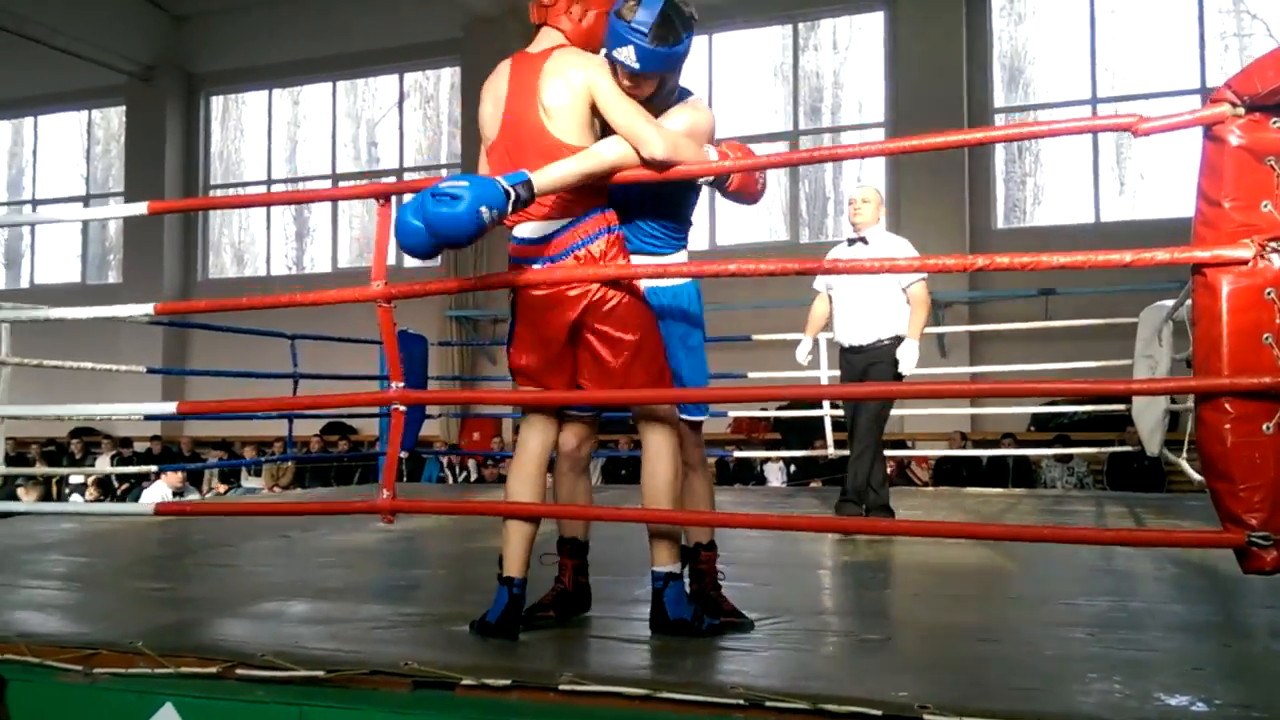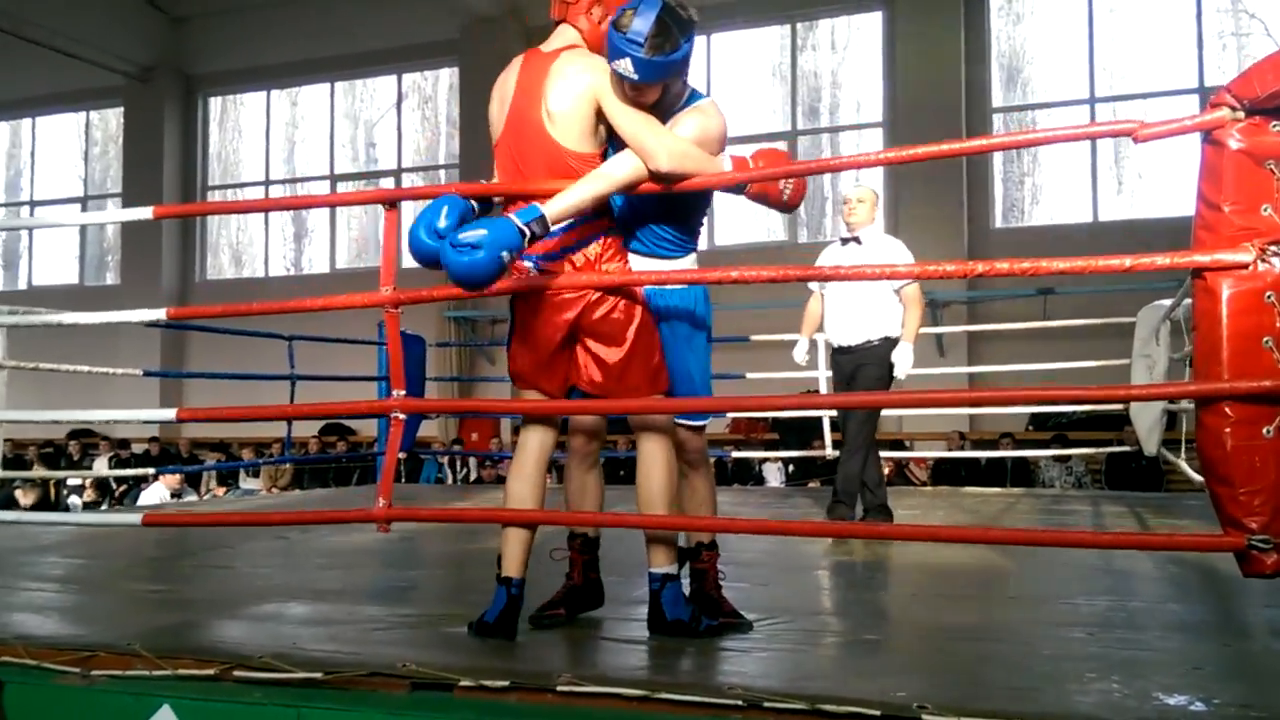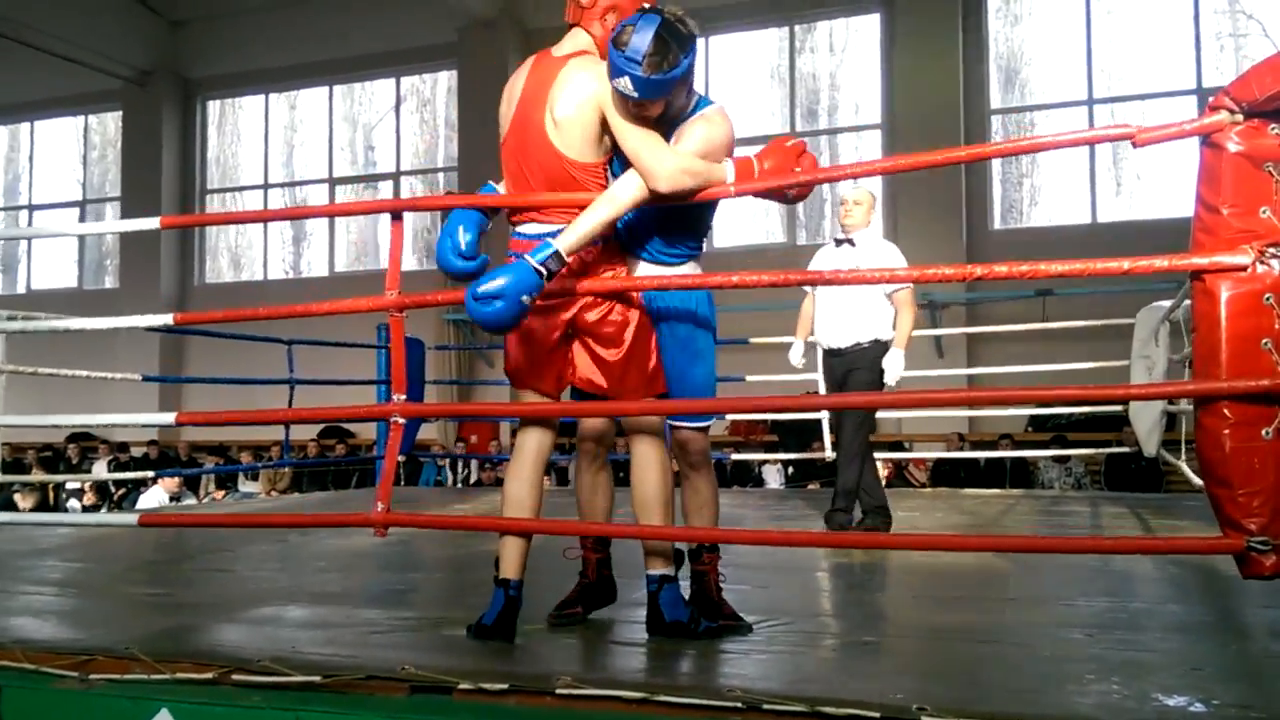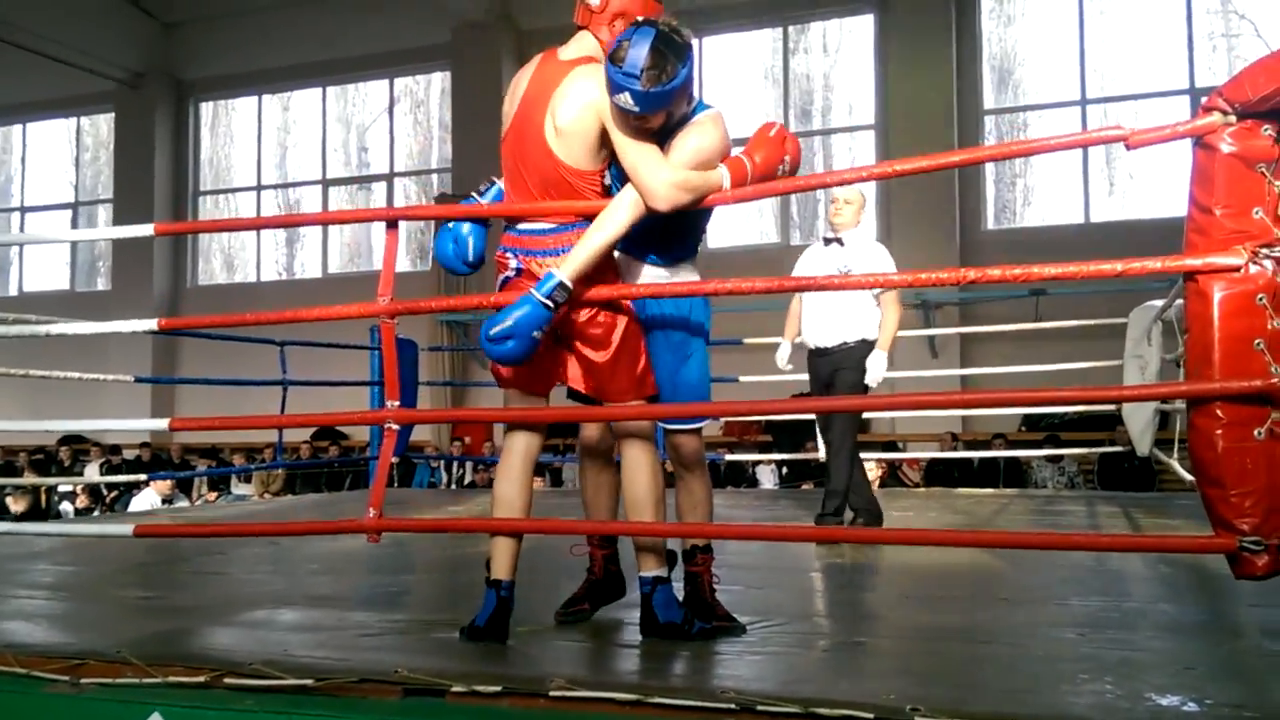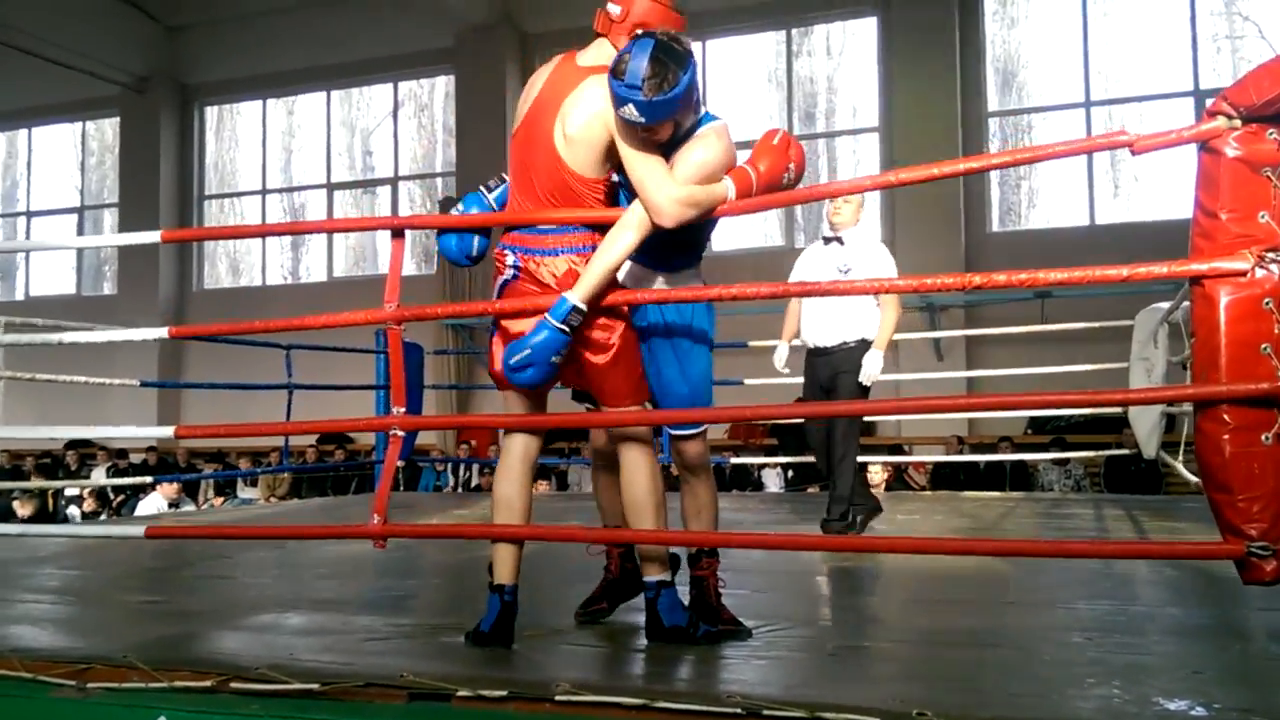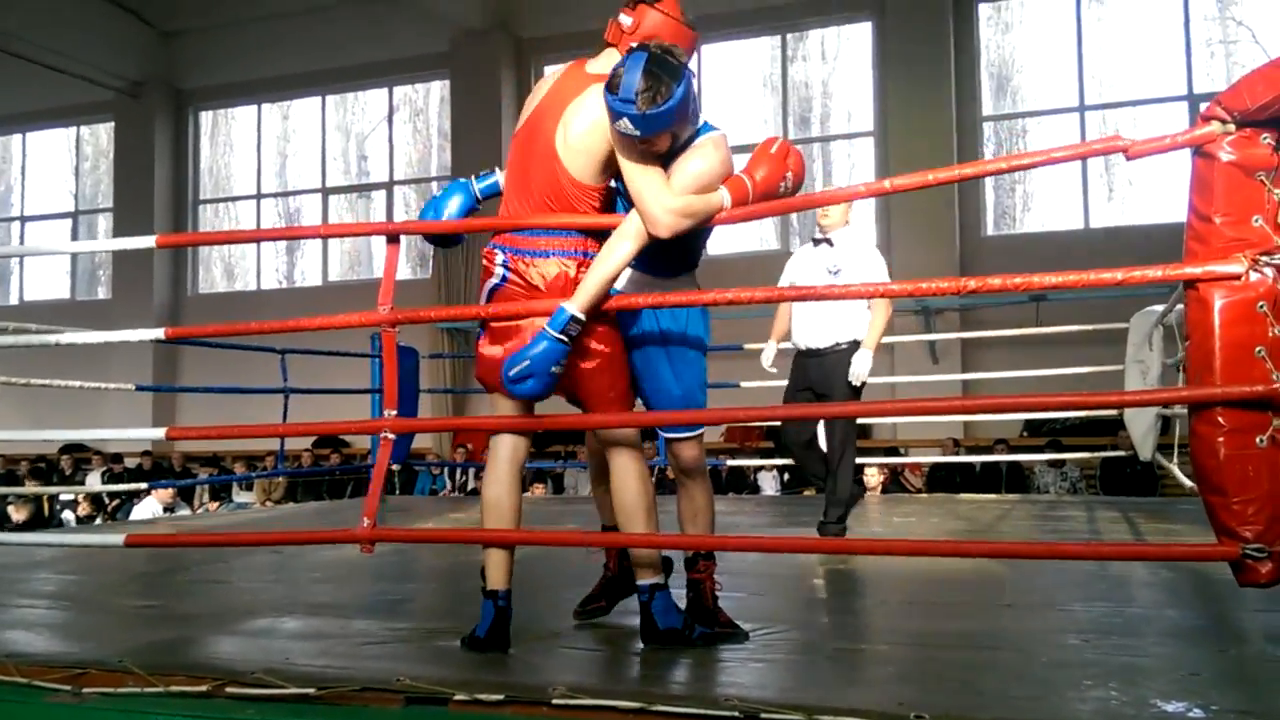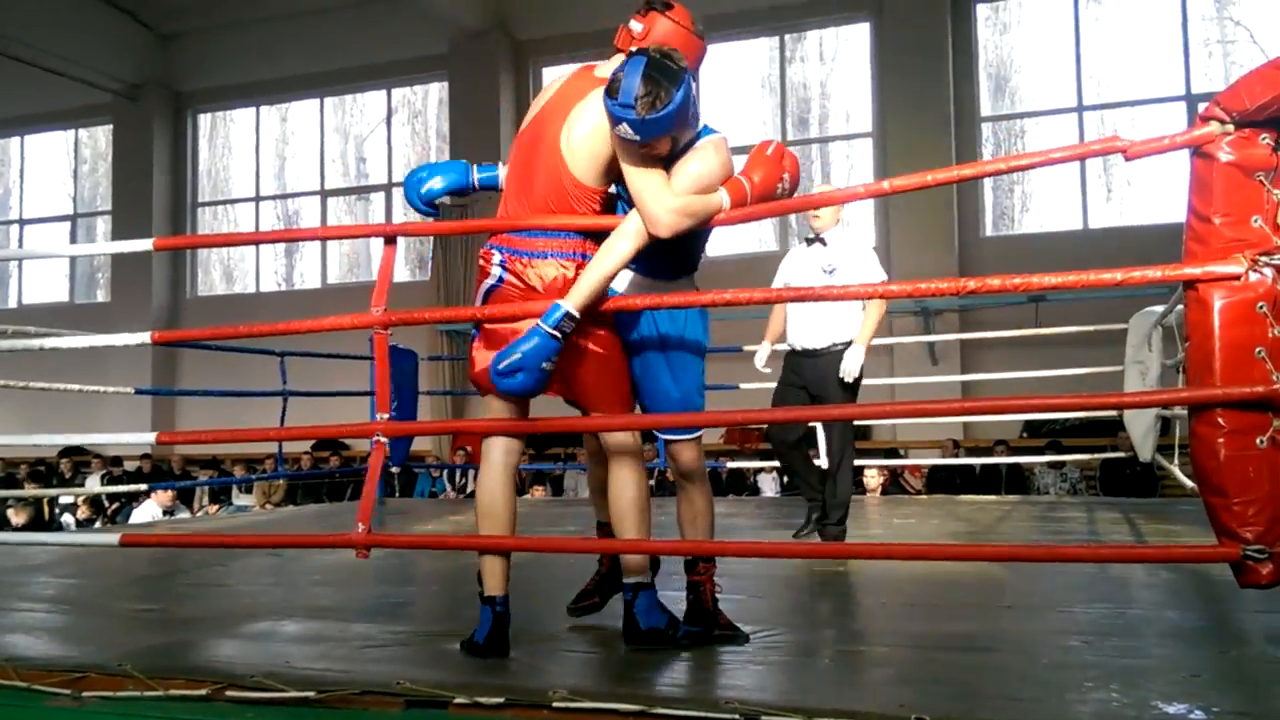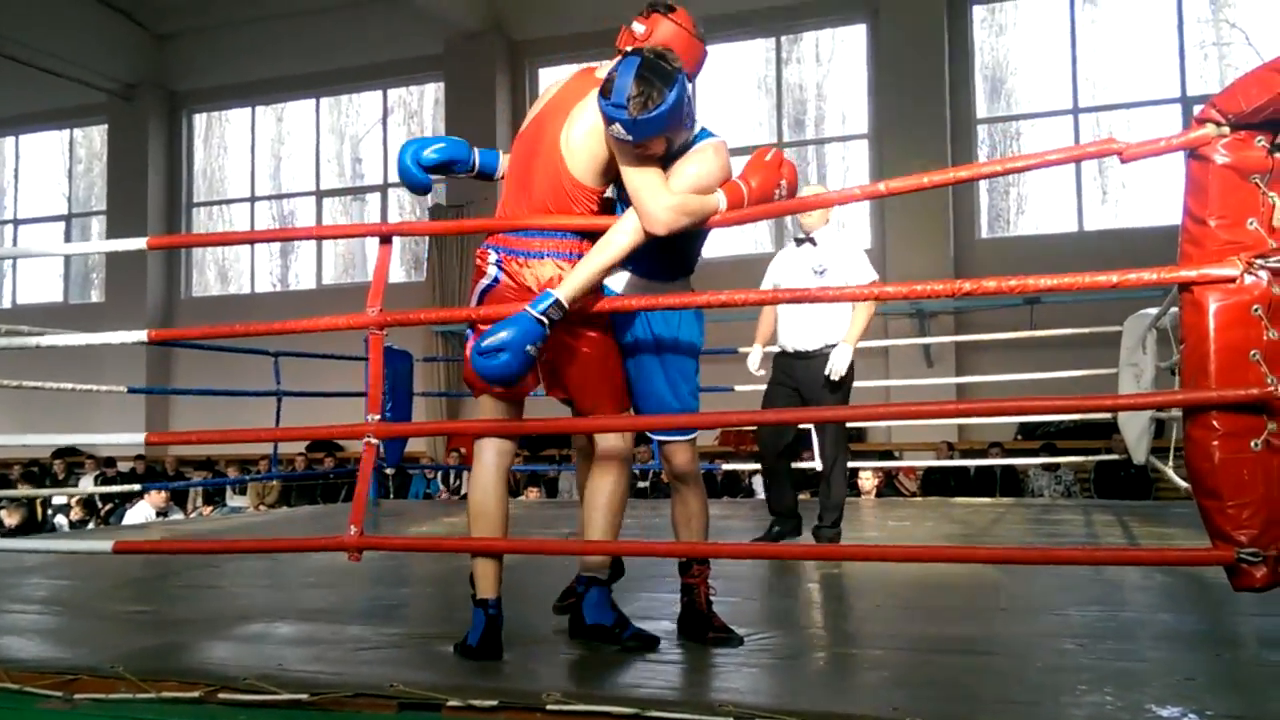
dt=0.1s
person 1, frame 1
left shoulder: (496, 82)
right shoulder: (586, 68)
left elbow: (493, 182)
right elbow: (657, 148)
left hip: (534, 269)
right hip: (598, 259)
left knee: (538, 427)
right knee: (657, 420)
left ankle: (510, 595)
right ankle: (668, 592)
person 1, frame 2
left shoulder: (507, 78)
right shoulder: (592, 70)
left elbow: (511, 175)
left hip: (532, 272)
right hip: (596, 267)
left knee: (537, 430)
right knee: (652, 426)
left ankle: (507, 595)
right ankle: (666, 593)
person 1, frame 3
left shoulder: (519, 77)
right shoulder: (601, 78)
right elbow: (666, 175)
right wrist: (754, 171)
left hip: (525, 267)
right hip: (591, 270)
left knee: (534, 432)
right knee: (644, 428)
left ankle: (505, 597)
right ankle: (663, 595)
person 1, frame 4
left shoulder: (524, 76)
right shoulder: (603, 88)
right elbow: (661, 192)
right wrist: (745, 168)
left hip: (520, 270)
right hip: (583, 273)
left knee: (522, 433)
right knee: (634, 431)
left ankle: (497, 598)
right ankle: (657, 597)
person 1, frame 5
left shoulder: (543, 75)
right shoulder: (614, 96)
right elbow: (666, 207)
right wrist: (749, 178)
left hip: (518, 270)
right hip: (582, 276)
left knee: (519, 435)
right knee: (632, 435)
left ankle: (500, 603)
right ankle: (662, 600)
person 1, frame 6
left shoulder: (551, 82)
right shoulder: (615, 108)
right elbow: (663, 217)
right wrist: (746, 186)
left hip: (507, 273)
right hip: (572, 280)
left knee: (508, 437)
right knee: (621, 440)
left ankle: (494, 609)
right ankle: (656, 603)
person 1, frame 7
left shoulder: (561, 85)
right elbow: (663, 218)
right wrist: (742, 190)
left hip: (504, 273)
right hip: (567, 283)
left knee: (501, 442)
right knee: (620, 439)
left ankle: (493, 614)
right ankle: (638, 596)
person 1, frame 8
left shoulder: (563, 86)
right shoulder: (618, 108)
right elbow: (658, 216)
right wrist: (740, 192)
left hip: (500, 274)
right hip: (562, 284)
left knee: (493, 443)
right knee: (611, 442)
left ankle: (485, 617)
right ankle: (594, 595)
person 2, frame 1
left shoulder: (693, 116)
left elbow: (617, 158)
left hip: (663, 292)
left knee: (689, 439)
right knee: (574, 437)
left ankle: (704, 583)
right ankle: (571, 580)
person 2, frame 2
left shoulder: (704, 120)
left elbow: (629, 172)
left hip: (670, 296)
left knee: (689, 442)
right knee: (582, 432)
left ankle: (705, 584)
right ankle: (582, 576)
person 2, frame 3
left shoulder: (709, 126)
right shoulder: (623, 106)
left elbow: (633, 192)
left hip: (677, 294)
left knee: (693, 443)
right knee: (593, 432)
left ankle: (706, 587)
right ankle: (596, 571)
person 2, frame 4
left shoulder: (706, 132)
right shoulder: (621, 115)
left hip: (669, 299)
left knee: (686, 446)
right knee: (592, 436)
left ankle: (699, 588)
right ankle: (602, 569)
person 2, frame 5
left shoulder: (711, 142)
right shoulder: (633, 122)
left elbow: (650, 219)
left hip: (673, 304)
left knee: (691, 450)
right knee: (604, 439)
left ankle: (705, 592)
right ankle: (620, 566)
person 2, frame 6
left shoulder: (708, 153)
right shoulder: (628, 131)
left elbow: (643, 230)
left hip: (667, 311)
right hip: (607, 299)
left knee: (686, 454)
right knee: (600, 441)
left ankle: (702, 594)
right ankle: (617, 564)
person 2, frame 7
left shoulder: (709, 157)
right shoulder: (626, 128)
left elbow: (645, 229)
left hip: (666, 315)
right hip: (606, 297)
left knee: (685, 455)
right knee: (598, 439)
left ankle: (702, 599)
right ankle: (612, 559)
person 2, frame 8
left shoulder: (706, 159)
left elbow: (633, 232)
left hip: (661, 318)
right hip: (603, 300)
left knee: (680, 461)
right knee: (589, 439)
left ankle: (696, 602)
person 3, frame 1
left shoulder: (896, 248)
right shoulder: (836, 254)
left elbow: (920, 299)
right elbow: (823, 300)
left wrist: (911, 341)
right wrist: (808, 338)
left hip: (885, 352)
right hip: (850, 355)
left knee: (867, 429)
right knee: (859, 431)
left ankle: (851, 504)
right ankle: (878, 507)
person 3, frame 2
left shoulder: (890, 249)
right shoulder: (829, 254)
left elbow: (913, 300)
right elbow: (817, 299)
left wrist: (906, 344)
right wrist: (805, 338)
left hip: (876, 353)
right hip: (841, 355)
left knee: (858, 431)
right knee: (854, 433)
left ankle: (842, 507)
right ankle: (876, 509)
person 3, frame 3
left shoulder: (883, 252)
right shoulder: (823, 255)
left elbow: (905, 304)
right elbow: (810, 300)
left wrist: (897, 350)
right wrist: (800, 340)
left hip: (867, 355)
right hip: (832, 357)
left knee: (852, 435)
right knee: (850, 437)
left ankle: (841, 513)
right ankle: (876, 513)
person 3, frame 4
left shoulder: (871, 252)
right shoulder: (811, 254)
left elbow: (891, 305)
right elbow: (798, 300)
left wrist: (881, 352)
right wrist: (787, 342)
left hip: (853, 355)
right hip: (818, 357)
left knee: (841, 436)
right knee: (833, 437)
left ankle: (832, 514)
right ankle: (866, 509)
person 3, frame 5
left shoulder: (872, 251)
right shoulder: (810, 254)
left elbow: (891, 304)
right elbow: (797, 300)
left wrist: (877, 351)
right wrist: (785, 341)
left hip: (852, 356)
right hip: (816, 357)
left knee: (842, 438)
right knee: (817, 436)
left ankle: (839, 517)
right ankle: (862, 501)
person 3, frame 6
left shoulder: (862, 251)
right shoulder: (801, 255)
left elbow: (882, 305)
right elbow: (787, 302)
left wrist: (867, 350)
right wrist: (773, 342)
left hip: (843, 357)
right hip: (805, 359)
left knee: (839, 441)
right knee: (794, 435)
left ankle: (834, 520)
right ankle: (846, 492)
person 3, frame 7
left shoulder: (856, 250)
right shoulder: (794, 256)
left elbow: (877, 302)
right elbow: (781, 303)
left wrist: (860, 346)
right wrist: (767, 343)
left hip: (837, 358)
right hip: (798, 359)
left knee: (838, 443)
right knee: (780, 434)
left ankle: (834, 523)
right ankle: (818, 500)
person 3, frame 8
left shoulder: (845, 251)
right shoulder: (783, 257)
left elbow: (866, 302)
right elbow: (770, 304)
left wrist: (847, 345)
right wrist: (758, 346)
left hip: (827, 360)
right hip: (788, 361)
left knee: (831, 446)
right knee: (771, 437)
left ankle: (828, 525)
right ankle: (784, 518)
